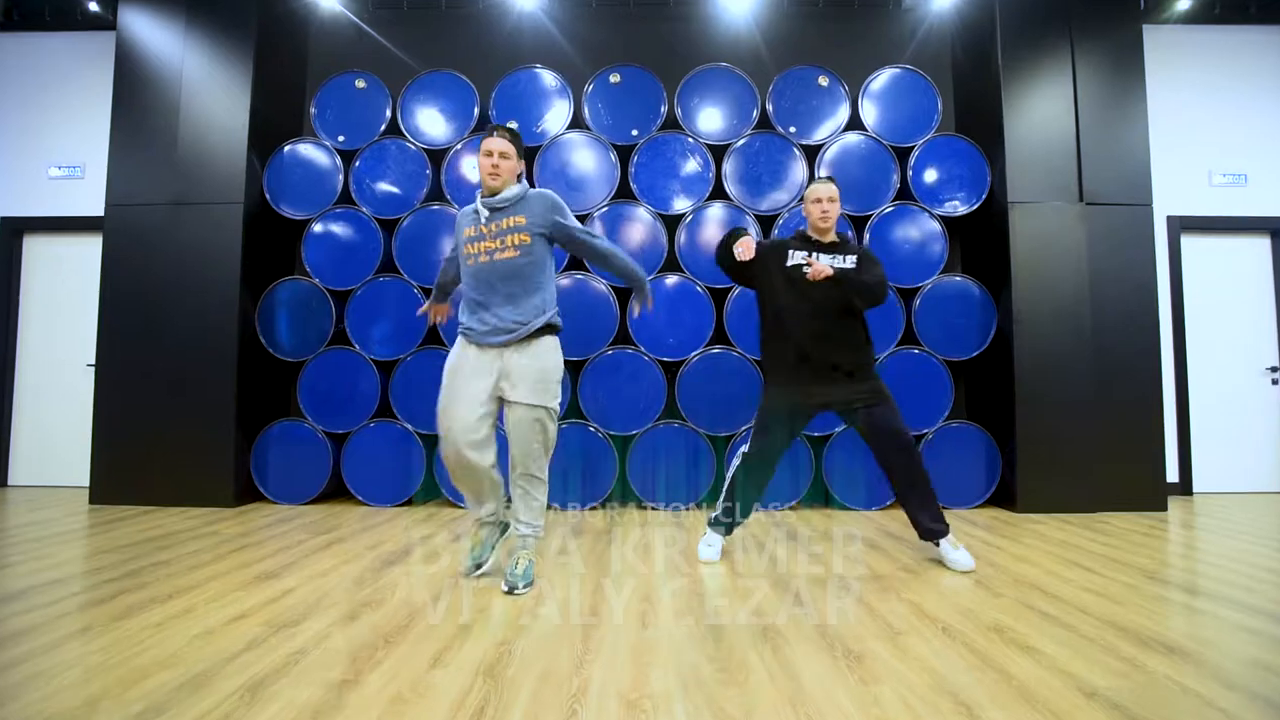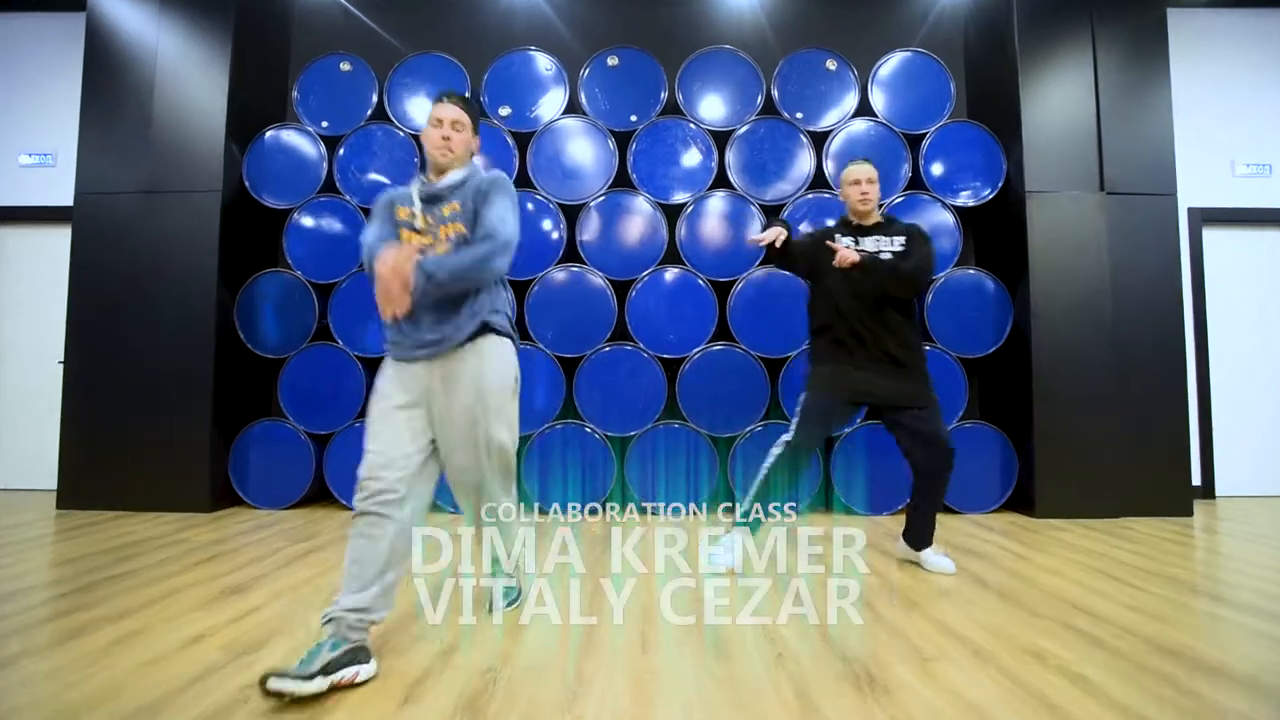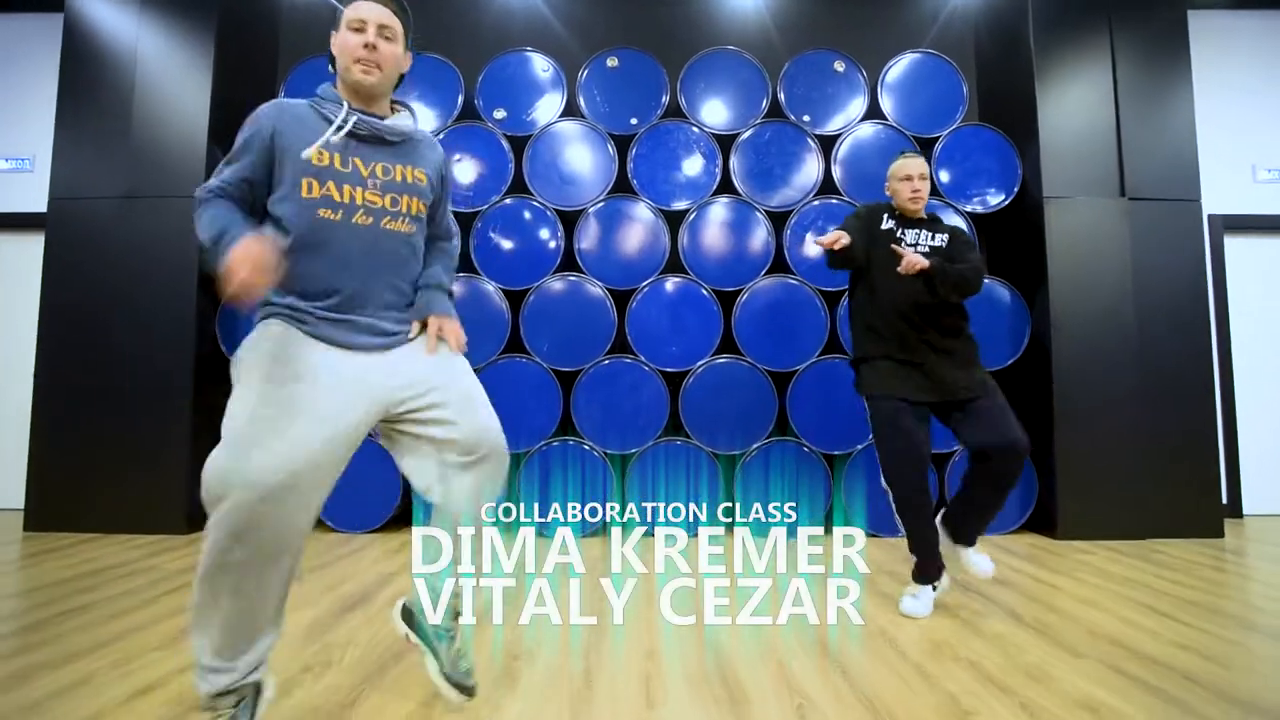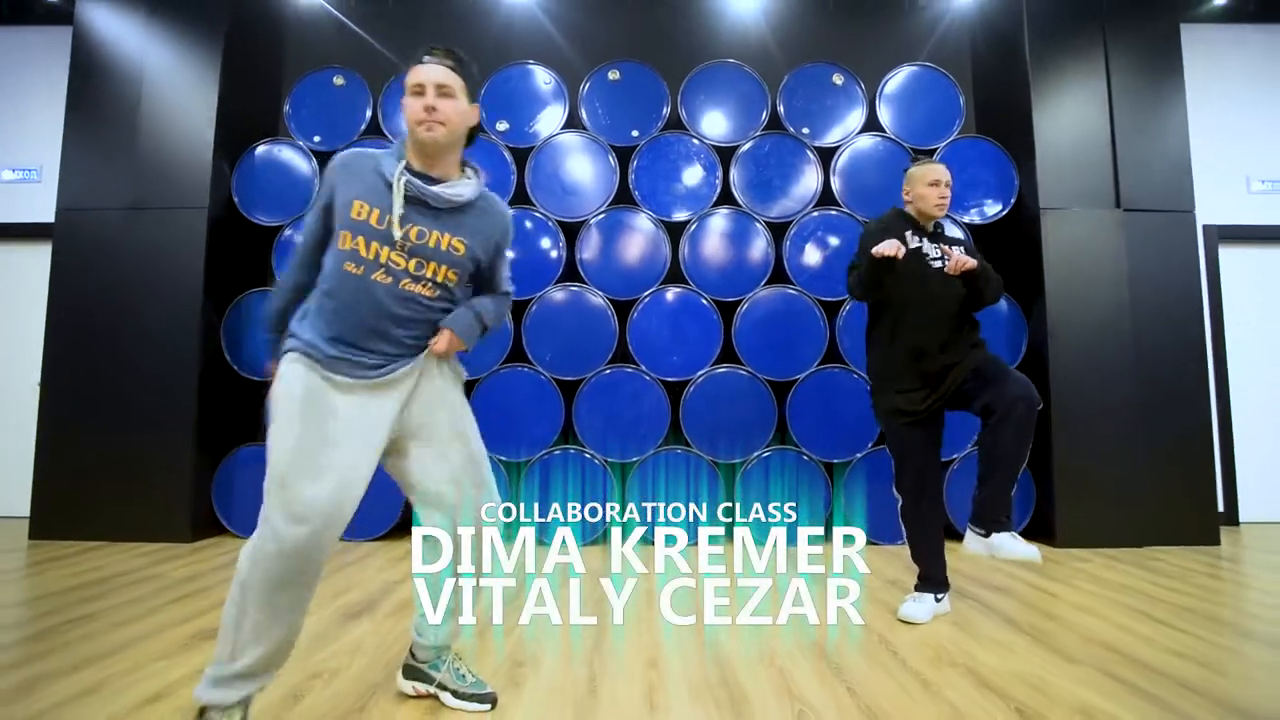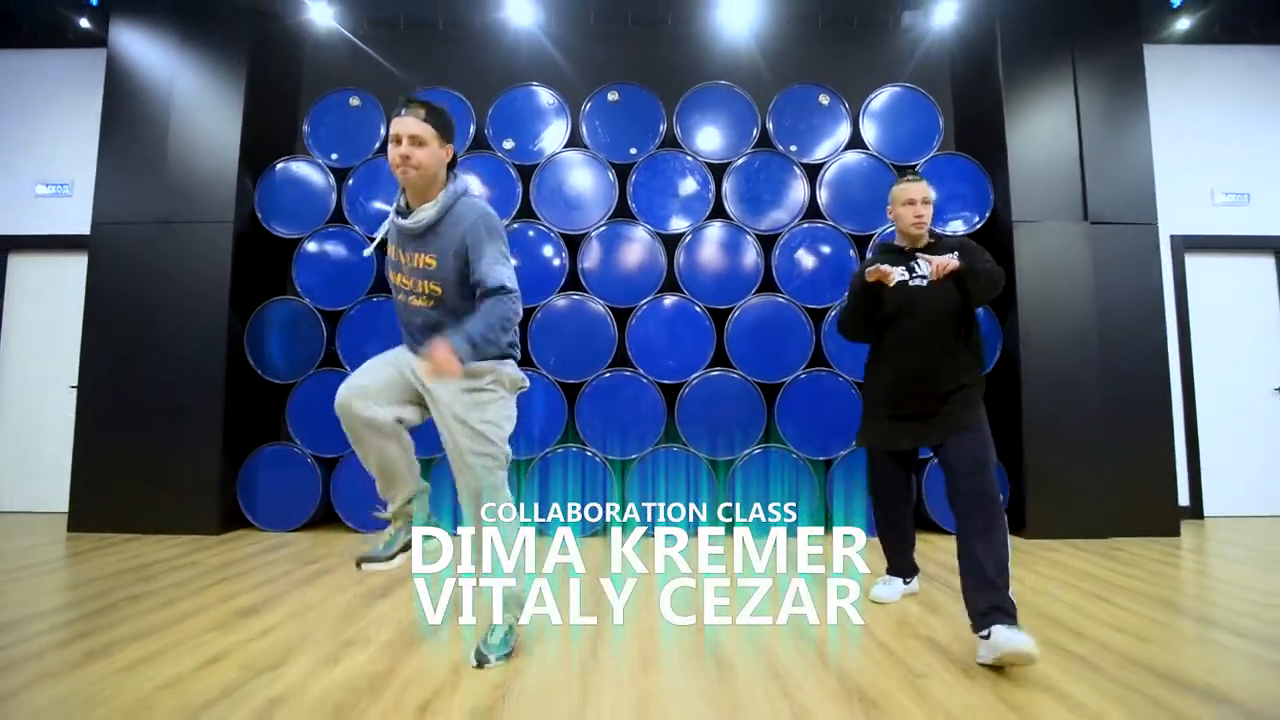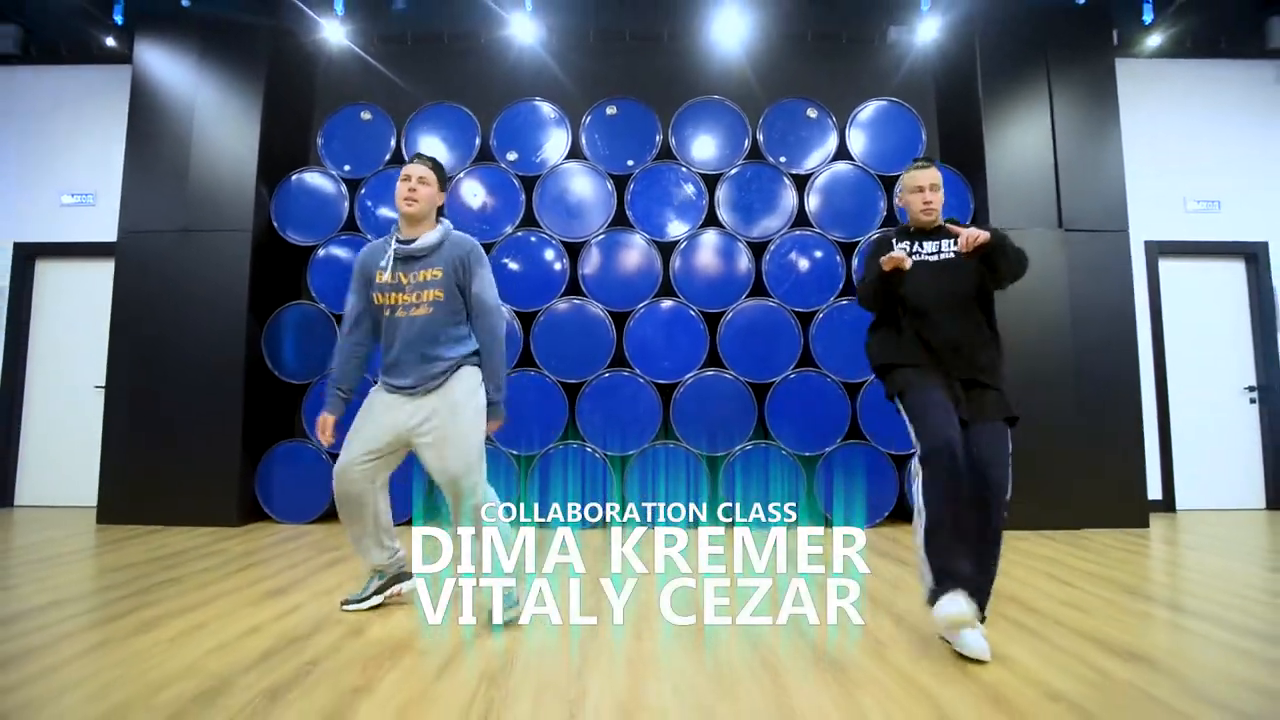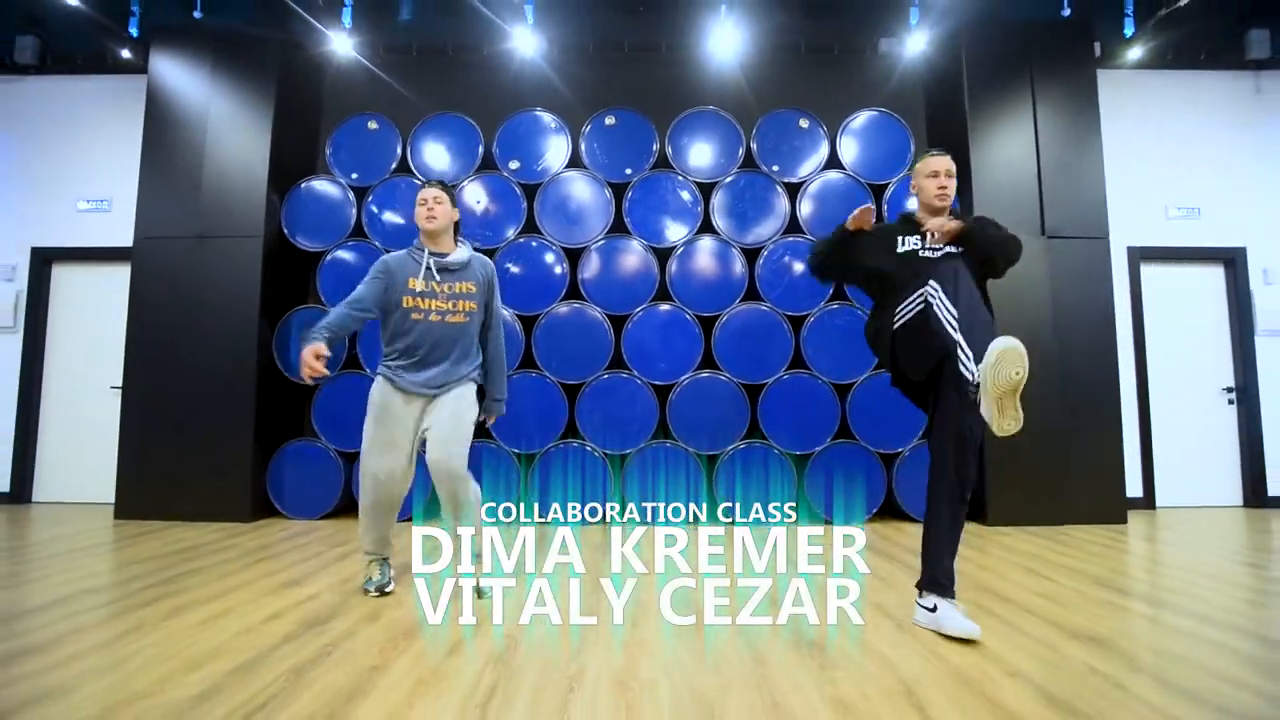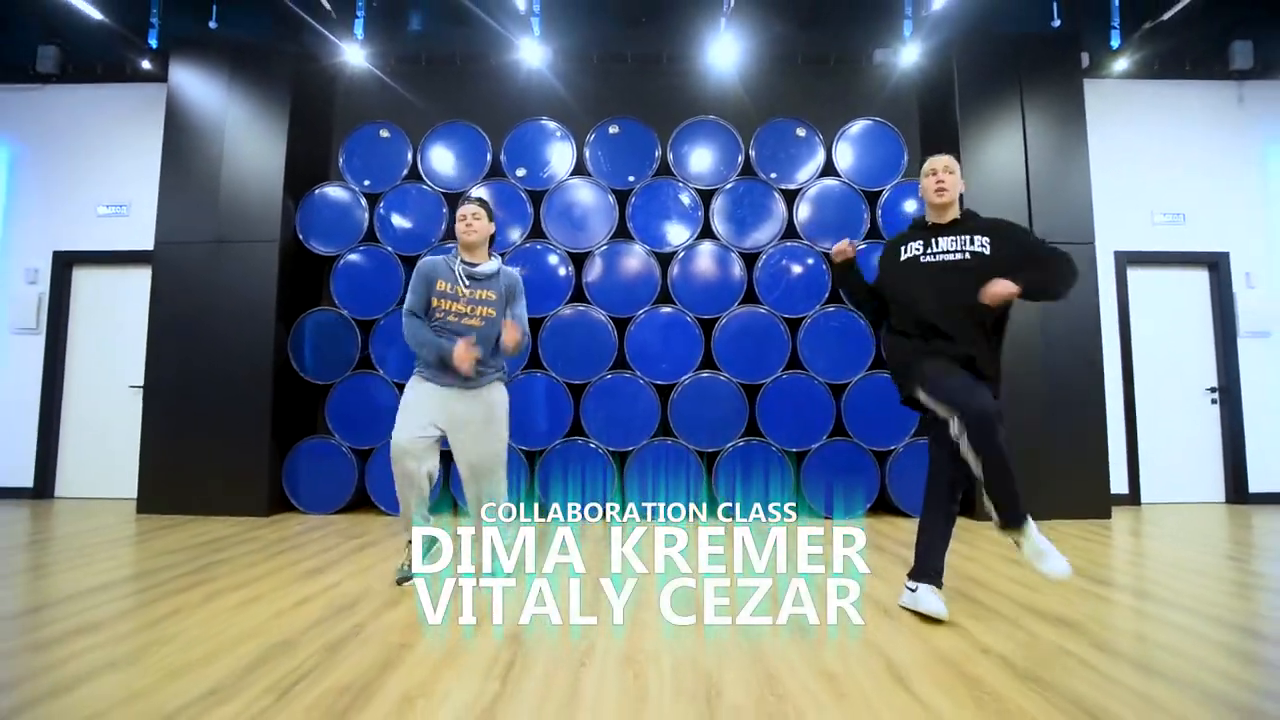
dt=0.4s
person 1, frame 1
left shoulder: (544, 206)
right shoulder: (465, 218)
left elbow: (593, 247)
left wrist: (639, 279)
right wrist: (439, 294)
left hip: (534, 347)
right hip: (473, 348)
left knee: (529, 455)
right knee: (461, 439)
left ankle: (527, 551)
right ankle: (491, 519)
person 1, frame 2
left shoulder: (489, 186)
right shoulder: (395, 207)
left elbow: (496, 252)
right elbow: (373, 253)
left wrist: (418, 276)
right wrist: (388, 267)
left hip: (476, 354)
right hip: (404, 363)
left knee: (481, 483)
right knee: (381, 492)
left ankle: (503, 569)
right ankle: (344, 642)
person 1, frame 3
left shoulder: (431, 153)
right shoulder: (281, 121)
left elbow: (438, 249)
right elbow: (217, 203)
left wrist: (436, 306)
right wrist: (234, 243)
left hip: (409, 346)
right hip: (301, 343)
left knee: (480, 453)
right knee: (256, 498)
person 1, frame 4
left shoulder: (490, 216)
right shoulder: (350, 171)
left elbow: (495, 295)
right elbow: (310, 256)
left wrist: (464, 324)
right wrist: (281, 334)
left hip: (419, 379)
right hip: (320, 372)
left knee: (465, 510)
right knee: (299, 525)
left ankle: (429, 654)
person 1, frame 5
left shoulder: (475, 219)
right shoulder: (398, 219)
left elbow: (504, 302)
left wrist: (461, 345)
left hip: (476, 372)
right hip: (415, 357)
left knee: (484, 492)
right knee: (356, 400)
left ankle: (508, 610)
right ankle: (409, 505)
person 1, frame 6
left shoulder: (463, 250)
right shoulder: (371, 258)
left elbow: (489, 325)
right elbow: (355, 329)
left wrist: (491, 396)
right wrist: (334, 398)
left hip: (454, 383)
right hip: (392, 392)
left knee: (462, 482)
right knee: (351, 477)
right ankle: (386, 570)
person 1, frame 7
left shoulder: (481, 270)
right shoulder: (391, 266)
left elbow: (493, 337)
right elbow: (355, 307)
left wrist: (495, 396)
right wrist: (317, 339)
left hip: (454, 391)
right hip: (394, 389)
left knee: (450, 470)
right knee: (383, 477)
left ankle: (477, 553)
right ankle: (378, 559)
person 1, frame 8
left shoulder: (507, 280)
right shoulder: (429, 268)
left elbow: (514, 332)
right elbow: (410, 320)
left wrist: (514, 338)
right wrist: (447, 351)
left hip: (484, 390)
right hip: (429, 383)
left knee: (484, 471)
right knee: (405, 447)
right ankle: (420, 536)
person 2, frame 1
left shoulder: (858, 256)
right shoulder: (776, 253)
left elbow: (875, 293)
right elbow: (726, 257)
left wrist: (831, 274)
right wrist: (742, 242)
left hip: (851, 373)
right hip: (791, 376)
left knee: (897, 444)
right knee: (758, 454)
left ankle: (937, 535)
right ankle: (720, 527)
person 2, frame 2
left shoulder: (911, 238)
right shoulder: (826, 238)
left elbow: (916, 279)
right elbow: (792, 259)
left wrist: (862, 262)
right wrist: (778, 233)
left hip: (899, 366)
right hip: (837, 361)
left knee: (936, 452)
right knee: (800, 441)
left ankle: (918, 543)
right ankle: (743, 527)
person 2, frame 3
left shoulder: (952, 236)
right shoulder: (870, 219)
left elbow: (969, 281)
right elbow: (845, 258)
left wrist: (929, 268)
right wrist: (839, 244)
left hip: (952, 360)
right hip: (888, 365)
left knee: (1007, 445)
right knee: (906, 469)
left ankle: (961, 528)
right ankle: (928, 577)
person 2, frame 4
left shoulder: (955, 243)
right shoulder: (885, 230)
left elbow: (991, 293)
right elbow: (859, 286)
left wrist: (974, 270)
right wrist: (880, 260)
left hip: (961, 358)
right hip: (902, 375)
left knee: (1018, 400)
right knee: (918, 483)
left ankle: (989, 527)
right ankle: (932, 589)
person 2, frame 5
left shoulder: (957, 248)
right shoulder: (877, 264)
left elbow: (991, 283)
right elbow: (852, 330)
left wrist: (961, 268)
right wrist: (868, 289)
left hip: (957, 398)
right hip: (894, 404)
left knee: (978, 498)
right knee: (889, 497)
left ankle: (994, 626)
right ankle: (902, 572)
person 2, frame 6
left shoulder: (970, 240)
right shoulder: (887, 244)
left elbow: (1013, 267)
right elbow: (870, 300)
left wrist: (989, 242)
right wrist: (886, 273)
left hip: (977, 376)
right hip: (913, 368)
left knee: (990, 491)
right knee: (940, 448)
left ankle: (966, 614)
right ankle: (948, 590)
person 2, frame 7
left shoulder: (976, 230)
right shoulder: (885, 237)
left elbow: (1007, 253)
right elbow: (823, 267)
left wrist: (955, 232)
right wrist: (850, 232)
left hip: (957, 364)
right hip: (907, 339)
left knee: (956, 473)
right knee: (950, 277)
left ankle: (934, 596)
right ankle: (988, 367)
person 2, frame 8
left shoulder: (997, 234)
right shoulder: (899, 248)
left elbow: (1059, 267)
right elbow: (879, 308)
left wrist: (1020, 285)
right wrist: (845, 269)
left hip: (972, 370)
right hip: (919, 362)
left knee: (949, 473)
right knee: (981, 418)
left ankle: (921, 583)
right ankle: (1020, 526)
